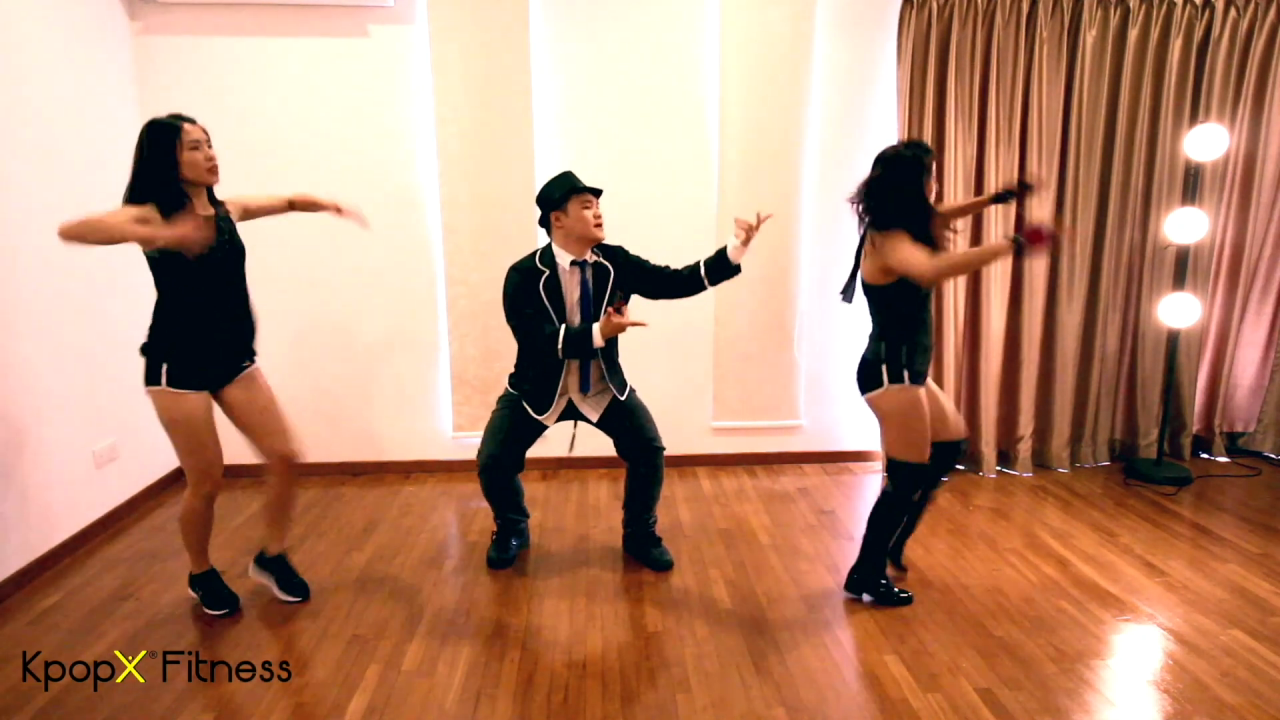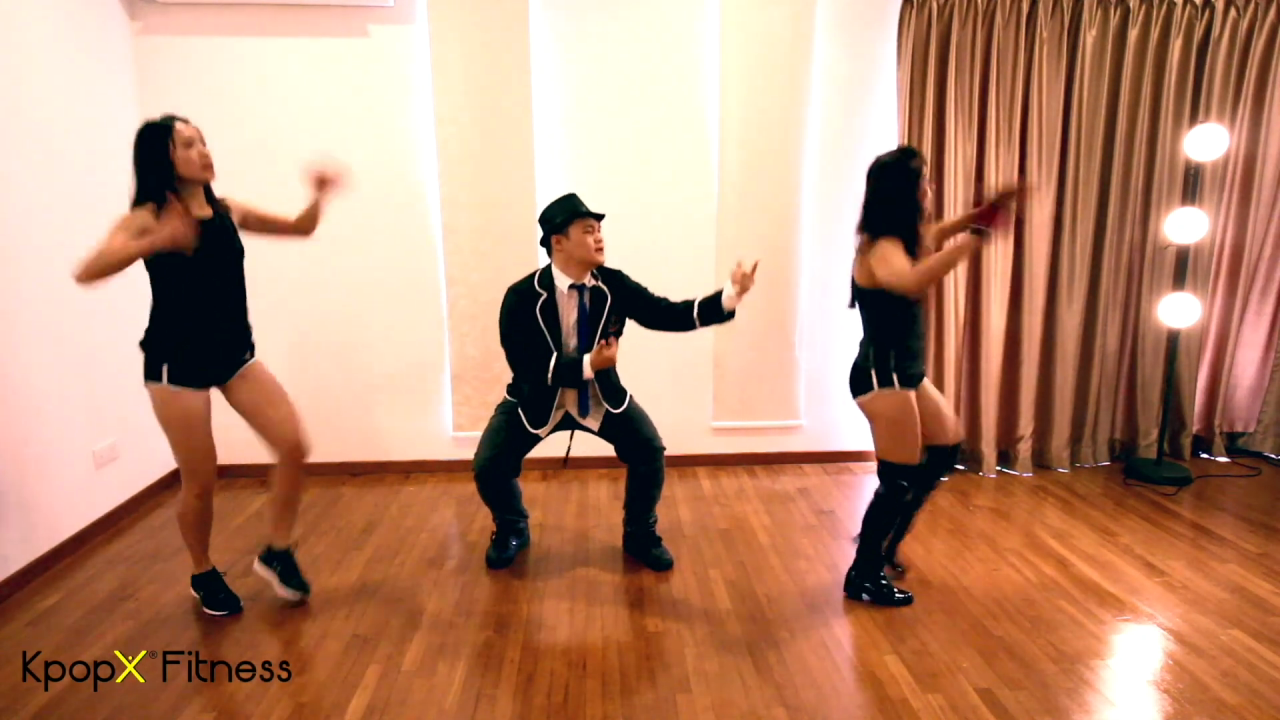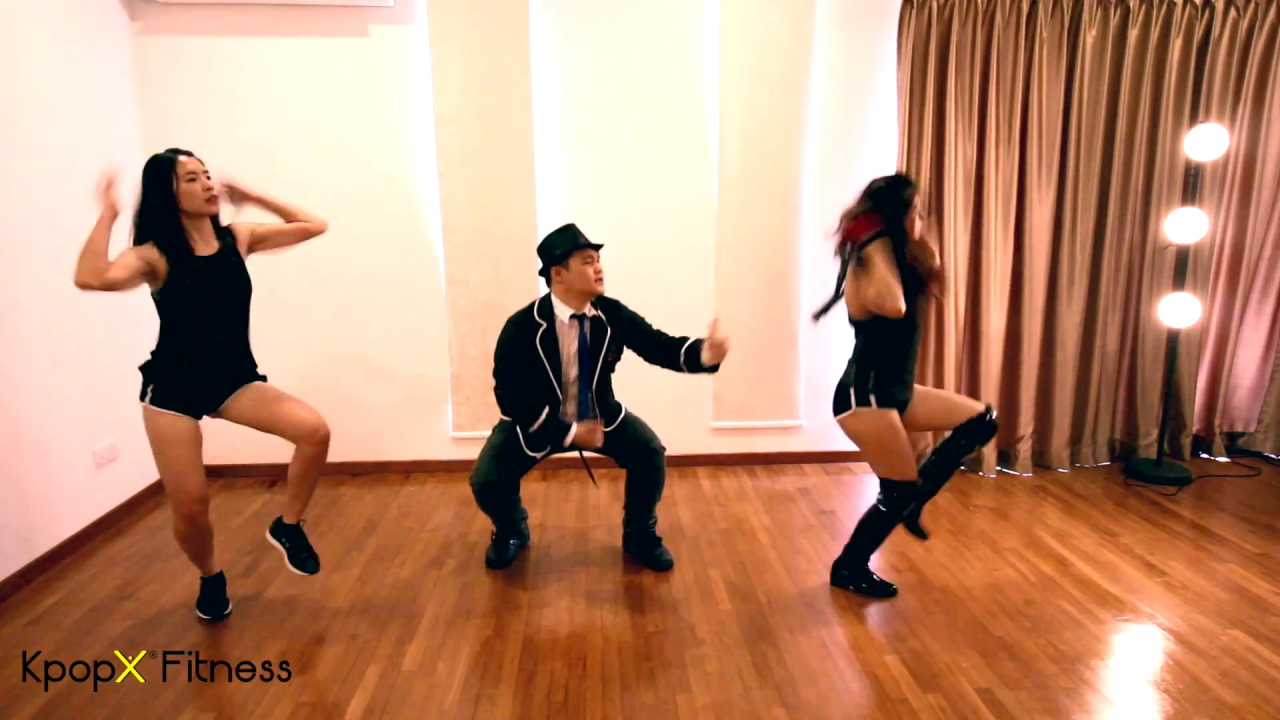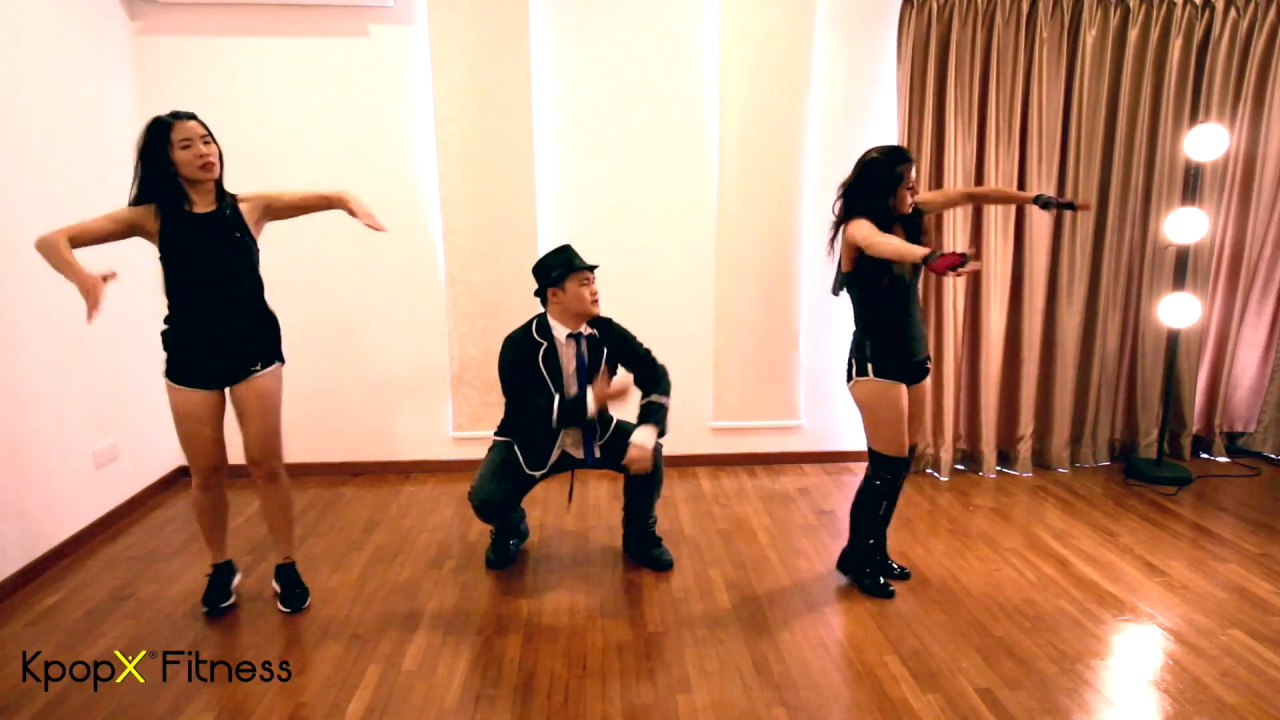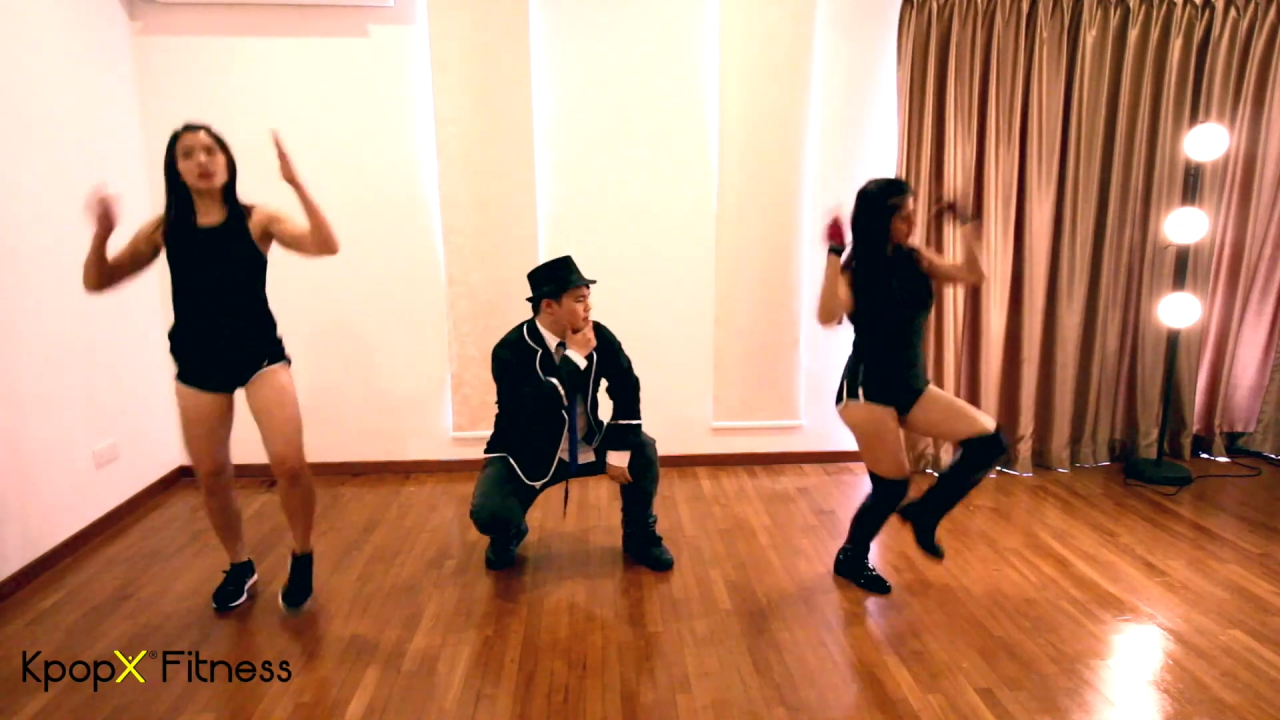
dt=0.3s
person 1, frame 1
left shoulder: (227, 211)
right shoulder: (150, 216)
left elbow: (284, 202)
right elbow: (72, 230)
left wrist: (325, 204)
right wrist: (161, 236)
left hip: (234, 359)
right hip: (177, 365)
left knee: (285, 456)
right knee: (207, 483)
left ankle: (273, 557)
right ankle: (201, 574)
person 1, frame 2
left shoulder: (228, 211)
right shoulder: (148, 219)
left elbow: (299, 228)
right elbow: (86, 270)
left wrist: (319, 195)
right wrist: (153, 242)
left hip: (235, 352)
right hip: (176, 363)
left knee: (294, 446)
right knee: (201, 480)
left ankle: (278, 550)
right ankle: (205, 574)
person 1, frame 3
left shoulder: (237, 238)
right shoulder: (155, 253)
left elbow: (309, 228)
right elbow: (90, 278)
left wrist: (253, 197)
right wrist: (106, 214)
left hip: (236, 379)
right hip: (172, 390)
left knee: (315, 431)
right knee: (189, 507)
left ankle: (288, 525)
right ankle: (210, 578)
person 1, frame 4
left shoulder: (249, 207)
right shoulder: (152, 215)
left elbow: (327, 200)
right elbow: (50, 242)
left wrist: (351, 204)
right wrist: (84, 276)
left hip: (256, 352)
right hip: (190, 361)
left knee: (266, 469)
right knee: (206, 475)
left ankle: (284, 569)
right ankle: (222, 567)
person 1, frame 5
left shoulder: (257, 220)
right shoulder: (164, 230)
left elbow: (325, 246)
right elbow: (98, 281)
left wrist: (297, 186)
right wrist: (102, 234)
left hip: (260, 356)
right hip: (197, 365)
left knee: (289, 463)
right knee: (212, 476)
left ankle: (302, 555)
right ankle: (239, 566)
person 2, frame 1
left shoulder: (900, 232)
right shoulder: (889, 240)
left elbow: (940, 215)
right elbow: (932, 270)
left wrist: (995, 199)
right wrist: (1012, 245)
left hip: (907, 369)
right hip: (891, 371)
left knee: (950, 448)
right knee: (909, 477)
left ankle: (887, 546)
right ankle: (866, 574)
person 2, frame 2
left shoulder: (901, 232)
right shoulder: (881, 245)
left elbow: (938, 234)
right elbow: (912, 282)
left wrist: (975, 220)
right wrist: (974, 235)
left hip: (906, 372)
right hip: (883, 375)
left knee: (946, 450)
right knee: (904, 479)
left ankle: (879, 547)
right ankle: (865, 576)
person 2, frame 3
left shoulder: (903, 254)
right shoulder: (869, 270)
left elbow: (932, 277)
right elbow: (894, 308)
left wrist: (920, 240)
right wrist: (877, 243)
left hip: (897, 389)
right hip: (866, 396)
left knee: (981, 421)
right knee: (901, 489)
left ankle: (910, 504)
right ankle: (849, 568)
person 2, frame 4
left shoulder: (905, 216)
right shoulder: (857, 228)
left elbow: (965, 195)
right elbow: (879, 243)
left wrist: (1032, 199)
right wrist: (933, 258)
left hip: (913, 359)
right hip: (875, 364)
left knee: (902, 463)
right knee: (889, 465)
left ankle: (872, 552)
right ankle: (856, 559)
person 2, frame 5
left shoulder: (916, 259)
right shoulder: (854, 267)
left elbow: (973, 275)
right elbow: (829, 318)
left wrist: (968, 225)
right wrist: (834, 255)
left hip: (914, 386)
right hip: (868, 390)
left knee: (989, 442)
right knee: (891, 486)
left ankle: (925, 514)
right ankle: (851, 557)
person 3, frame 1
left shoulder: (615, 262)
right shoulder: (525, 275)
left elbow: (674, 282)
right elbow: (534, 339)
left wrist: (734, 251)
right wrist: (597, 333)
left hip: (604, 386)
right hip: (538, 389)
left knee: (648, 451)
right knee: (494, 463)
left ankle: (639, 535)
right ankle: (511, 531)
person 3, frame 2
left shoulder: (614, 285)
right shoulder: (523, 297)
left elbow: (668, 315)
right elbow: (522, 363)
left wrist: (728, 297)
right wrist: (586, 365)
left hip: (602, 394)
right hip: (537, 399)
left knee: (649, 451)
right knee: (489, 467)
left ankle: (640, 536)
right ankle: (512, 531)
person 3, frame 3
left shoulder: (612, 315)
right shoulder: (522, 327)
left elbow: (661, 347)
right elbow: (510, 395)
left wrist: (706, 352)
right wrist: (568, 433)
left hip: (598, 414)
right hip: (533, 421)
left knee: (650, 454)
right knee: (487, 482)
left ankle: (640, 536)
right ankle: (512, 532)
person 3, frame 4
left shoulder: (606, 332)
right shoulder: (520, 344)
left elbow: (654, 374)
right elbow: (525, 412)
left wrist: (645, 434)
right wrist: (590, 400)
left hip: (593, 436)
right hip: (532, 443)
left knee: (648, 456)
right knee: (486, 499)
left ankle: (640, 536)
right ankle: (511, 532)
person 3, frame 5
left shoulder: (597, 335)
right shoulder: (511, 350)
left elbow: (627, 388)
right elbow: (533, 410)
left wrist: (618, 452)
right wrist: (574, 358)
left hip: (585, 445)
right hip: (525, 454)
left knee: (642, 449)
right knee: (489, 515)
left ankle: (639, 536)
right ankle: (509, 534)
